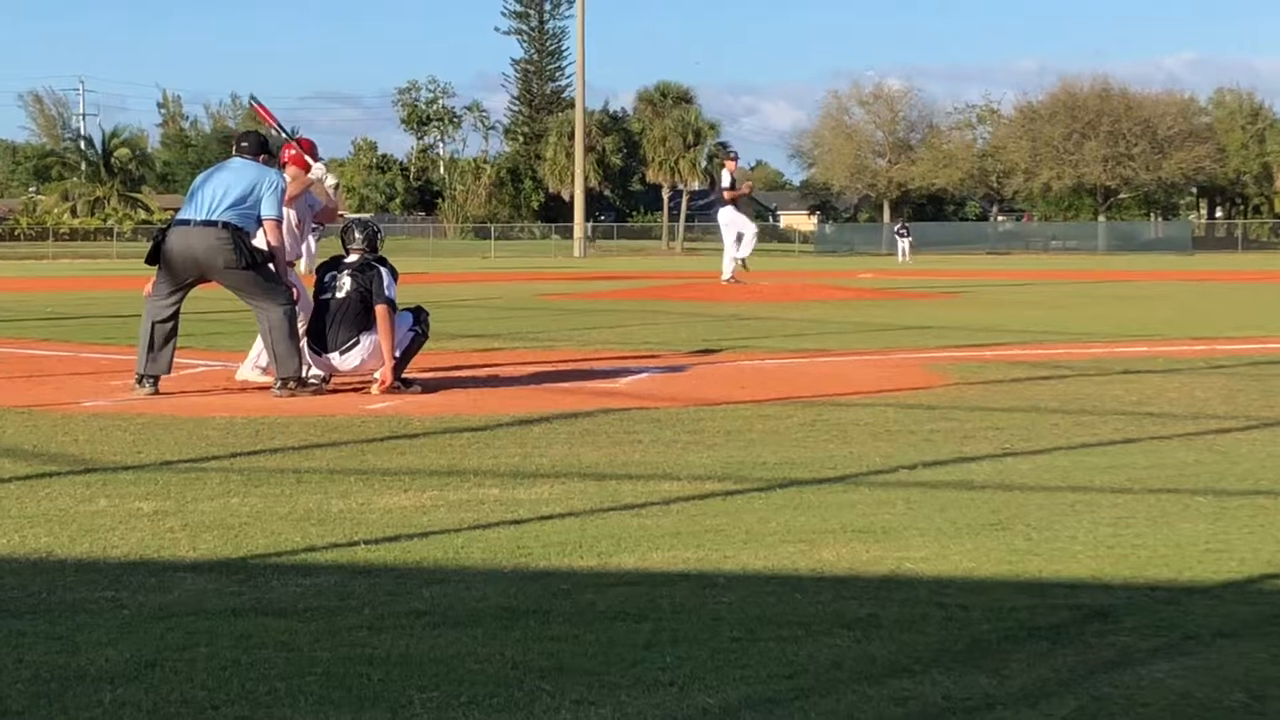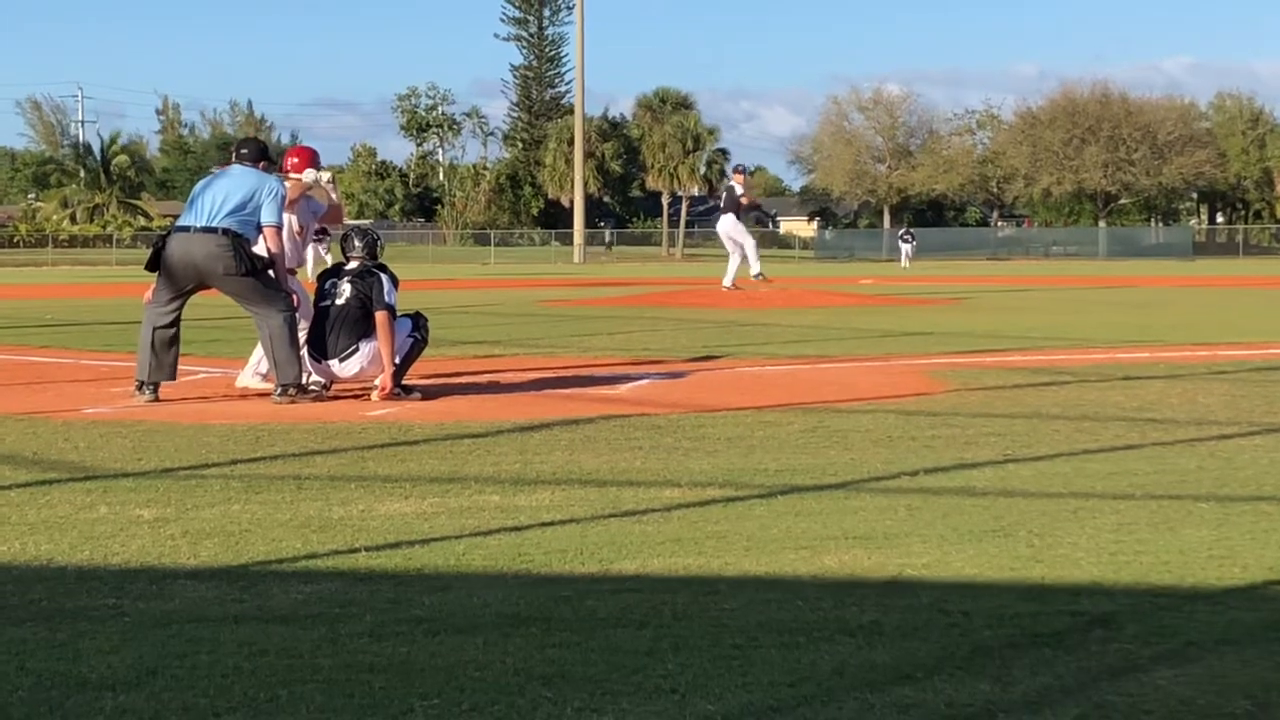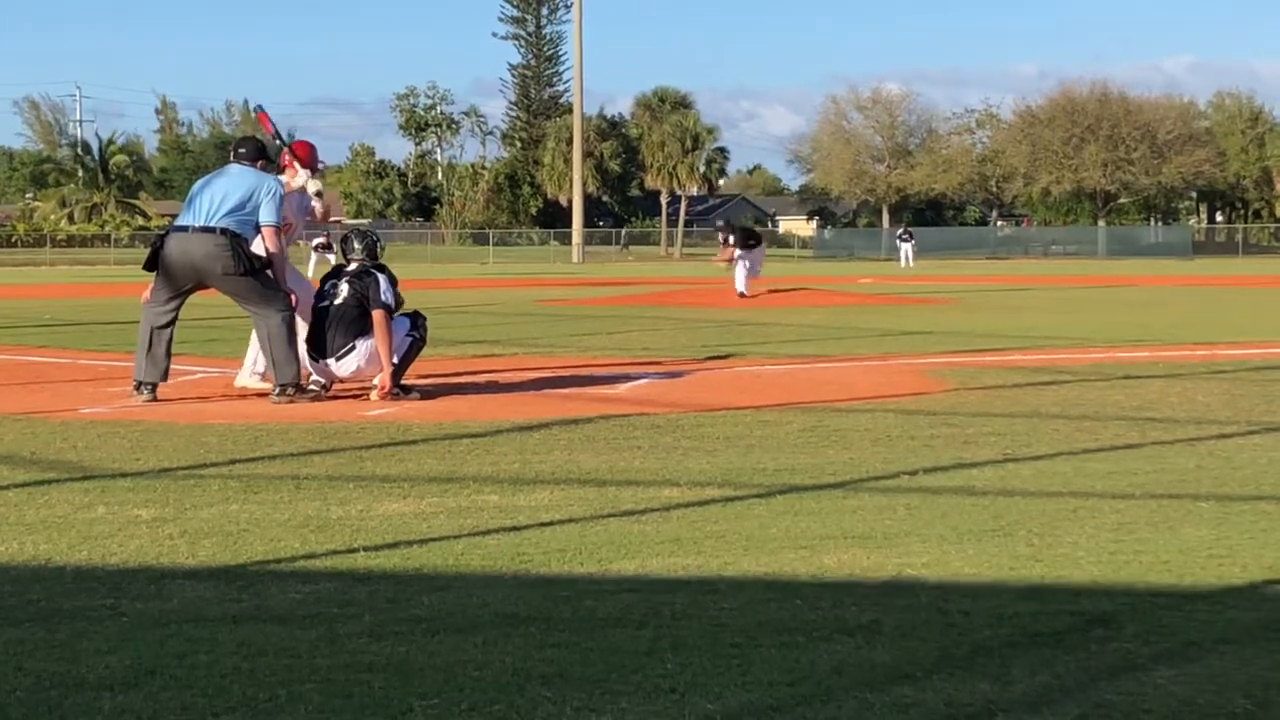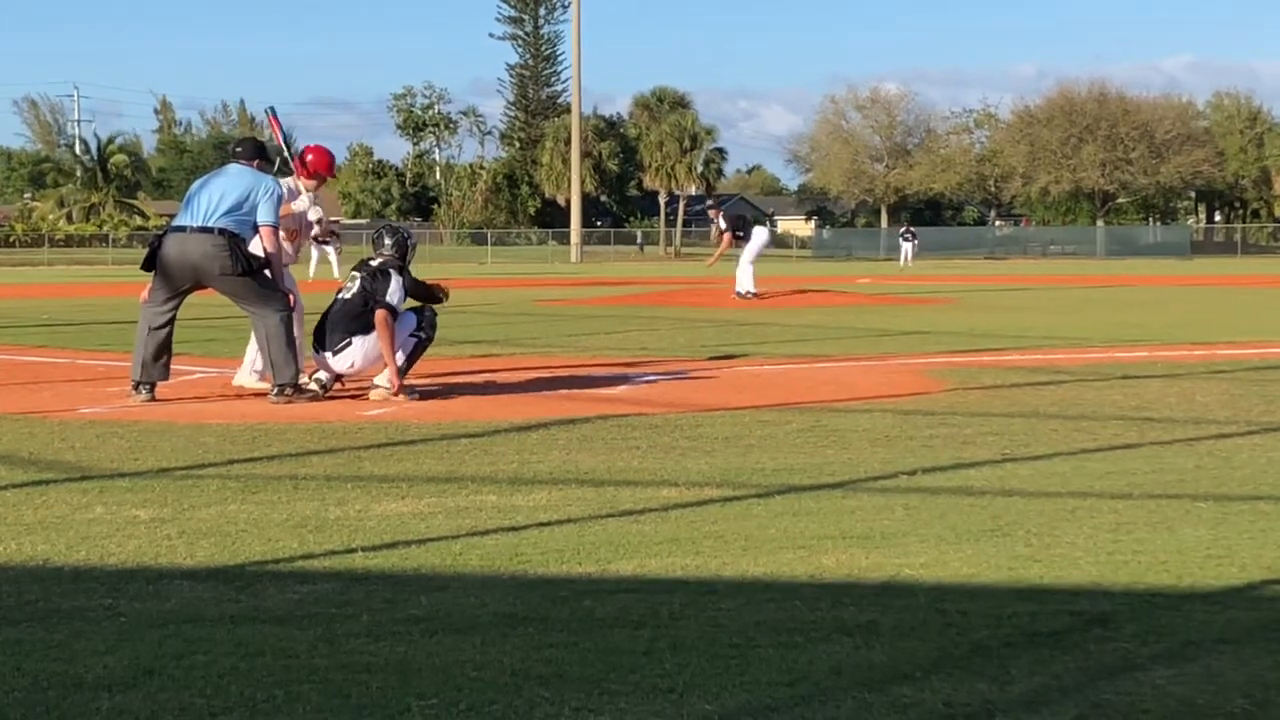
dt=0.7s
person 1, frame 1
left shoulder: (207, 174)
right shoulder: (270, 176)
right elbow: (272, 231)
left wrist: (162, 273)
right wrist: (282, 278)
left hip: (177, 240)
right hip: (220, 242)
left knee: (159, 302)
right knee: (278, 301)
left ankle: (146, 379)
right ankle: (288, 380)
person 1, frame 2
left shoulder: (206, 181)
right shoulder: (269, 183)
right elbow: (272, 238)
left wrist: (162, 279)
right wrist: (283, 284)
left hip: (177, 246)
right hip: (220, 249)
left knee: (158, 309)
right knee: (277, 307)
left ankle: (146, 385)
right ankle: (288, 386)
person 1, frame 3
left shoulder: (205, 180)
right shoulder: (268, 183)
right elbow: (270, 239)
left wrist: (159, 279)
right wrist: (281, 285)
left hip: (176, 246)
right hip: (219, 248)
left knee: (157, 309)
right knee: (276, 307)
left ankle: (145, 385)
right ankle: (286, 386)
person 1, frame 4
left shoulder: (204, 180)
right shoulder: (266, 183)
right elbow: (269, 238)
left wrist: (157, 278)
right wrist: (280, 284)
left hip: (174, 246)
right hip: (217, 249)
left knee: (155, 308)
right knee: (275, 307)
left ankle: (143, 385)
right ankle: (285, 385)
person 2, frame 1
left shoulder: (305, 193)
left elbow: (329, 216)
right elbow: (286, 197)
left wrist: (330, 191)
right wrist: (313, 177)
left hip: (286, 267)
left knee: (304, 315)
left ankle: (301, 366)
right ankle: (252, 369)
person 2, frame 2
left shoulder: (309, 201)
right elbow: (286, 200)
left wrist: (330, 189)
right wrist: (308, 181)
left hip: (288, 274)
left knee: (305, 321)
left ankle: (301, 372)
right ankle: (252, 375)
person 2, frame 3
left shoulder: (302, 194)
left elbow: (323, 217)
left wrist: (319, 197)
right wrist: (294, 184)
left knee: (310, 301)
right ankle: (250, 375)
person 2, frame 4
left shoulder: (308, 197)
right shoulder: (280, 189)
left elbow: (316, 232)
left wrist: (319, 222)
right wrist: (295, 208)
left hip: (281, 265)
right hip: (260, 261)
left knee: (295, 313)
left ankle: (294, 370)
right ankle: (250, 373)
person 3, frame 1
left shoulder: (326, 269)
right shoulder: (377, 269)
right elbow: (383, 314)
right wrist: (390, 364)
left hip: (317, 357)
right hip: (353, 354)
right knee: (418, 317)
right ankle: (390, 379)
person 3, frame 2
left shoulder: (328, 276)
right shoulder: (378, 277)
right elbow: (383, 321)
right wrist: (389, 370)
left hip: (317, 365)
right hip: (352, 362)
right knee: (416, 323)
left ankle: (319, 381)
right ankle: (390, 386)
person 3, frame 3
left shoulder: (330, 278)
right shoulder: (375, 277)
right elbow: (380, 320)
right wrist: (388, 370)
left hip: (315, 363)
right hip: (349, 361)
right knee: (415, 322)
left ankle: (319, 381)
right ankle: (389, 385)
person 3, frame 4
left shoulder: (362, 268)
right shoulder: (392, 275)
right elbow: (382, 319)
left wrist: (433, 291)
right wrist: (393, 369)
left hip: (320, 355)
right hip: (350, 354)
right knee: (424, 318)
left ankle: (323, 378)
right ankle: (385, 384)
